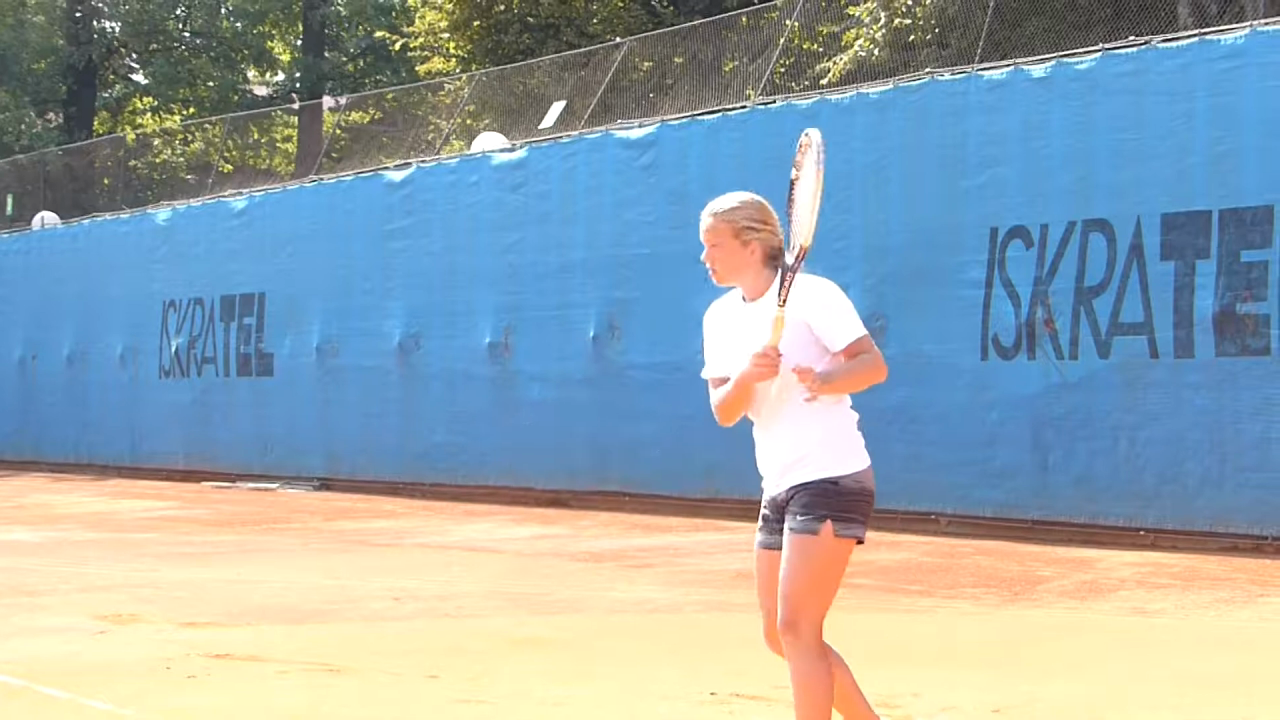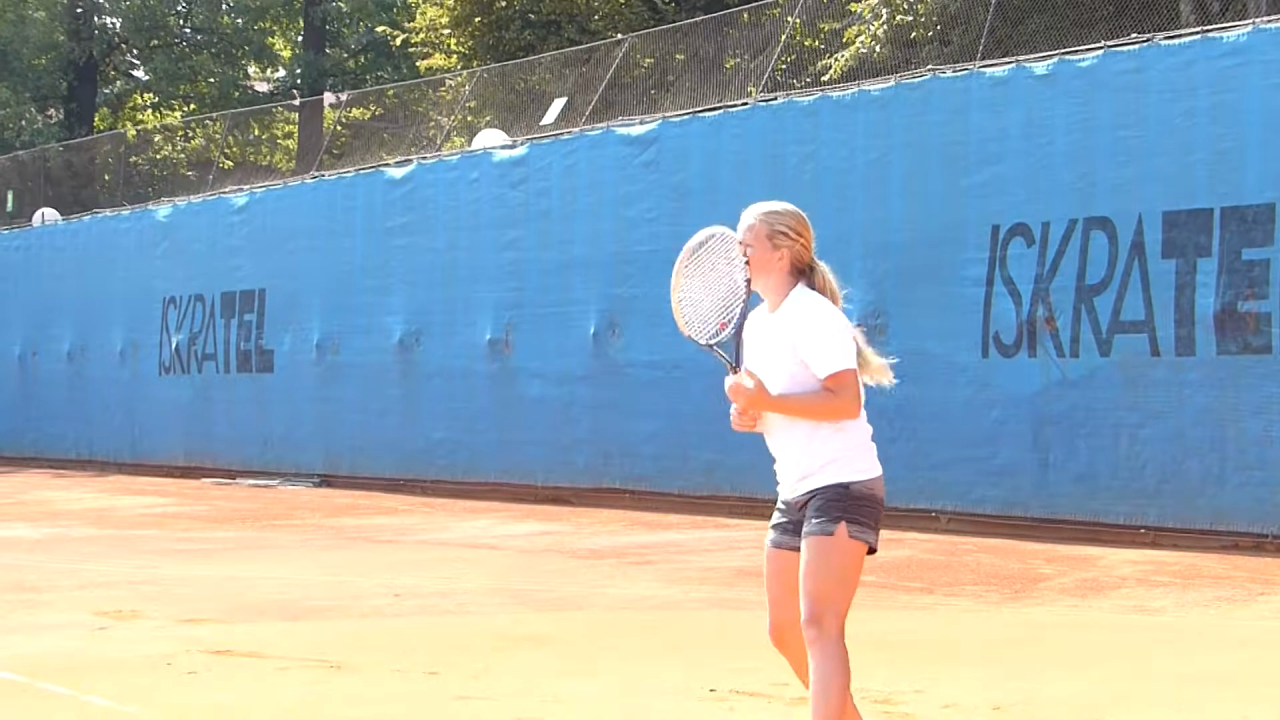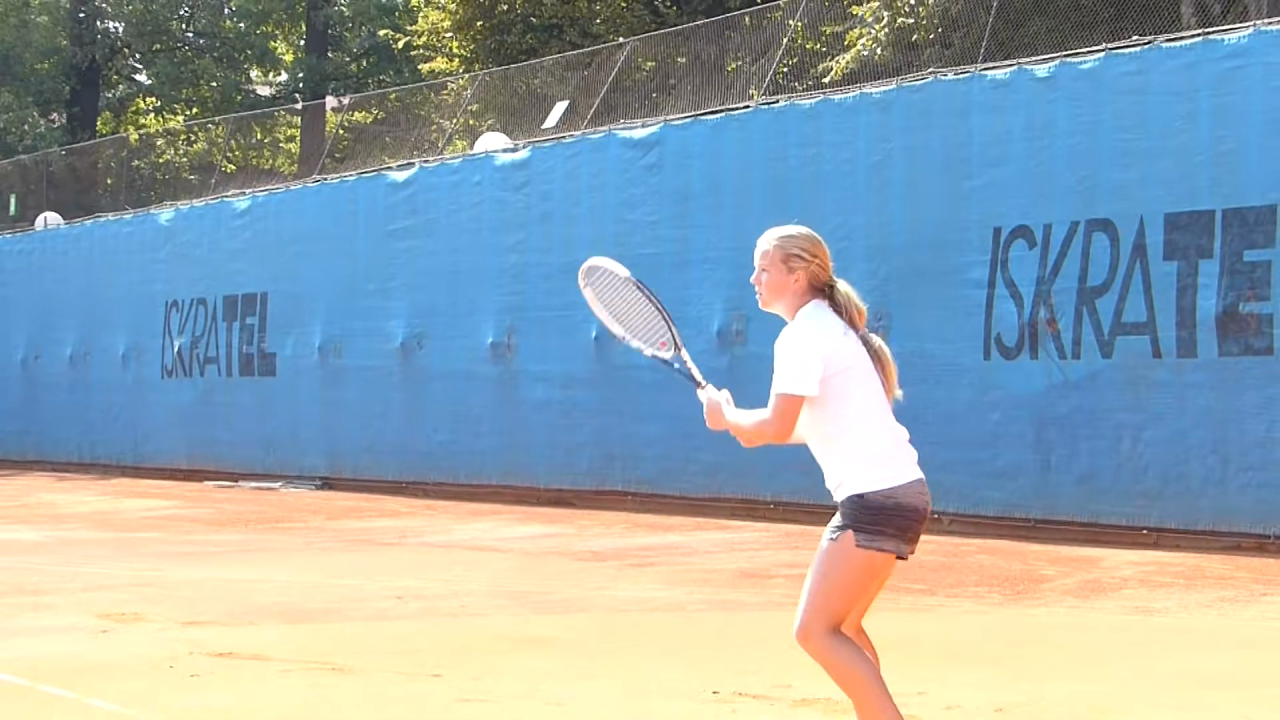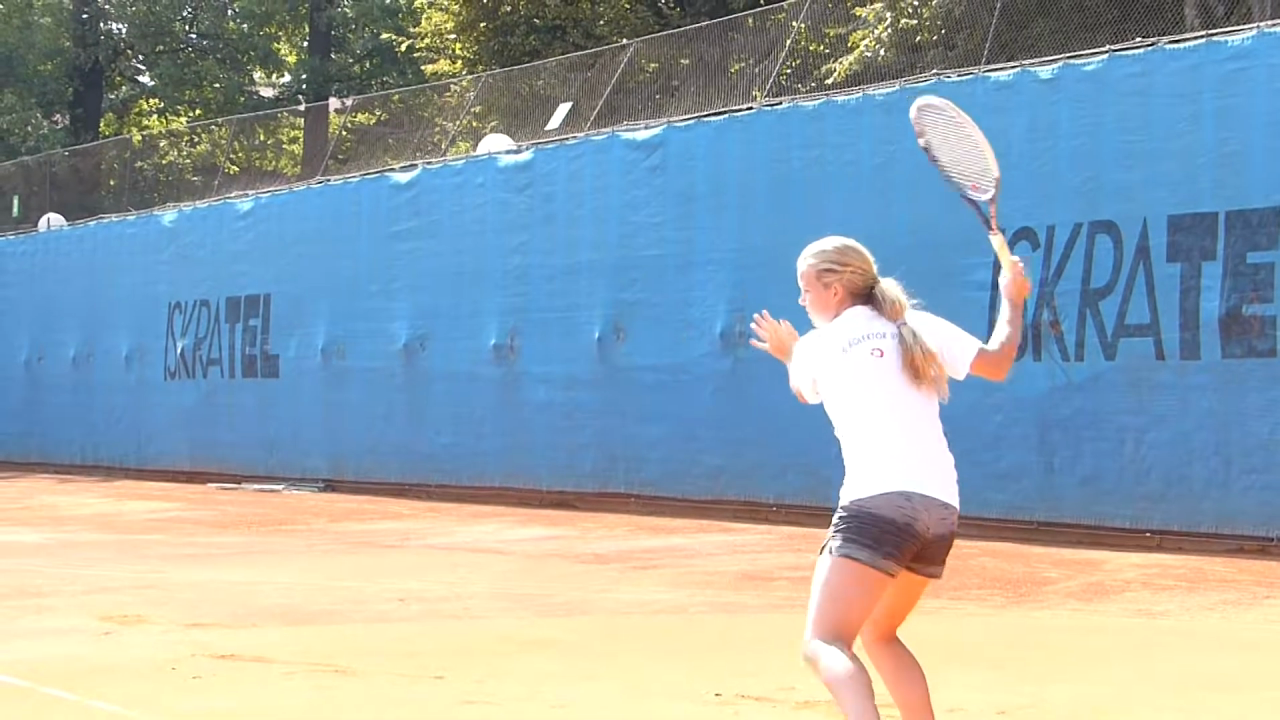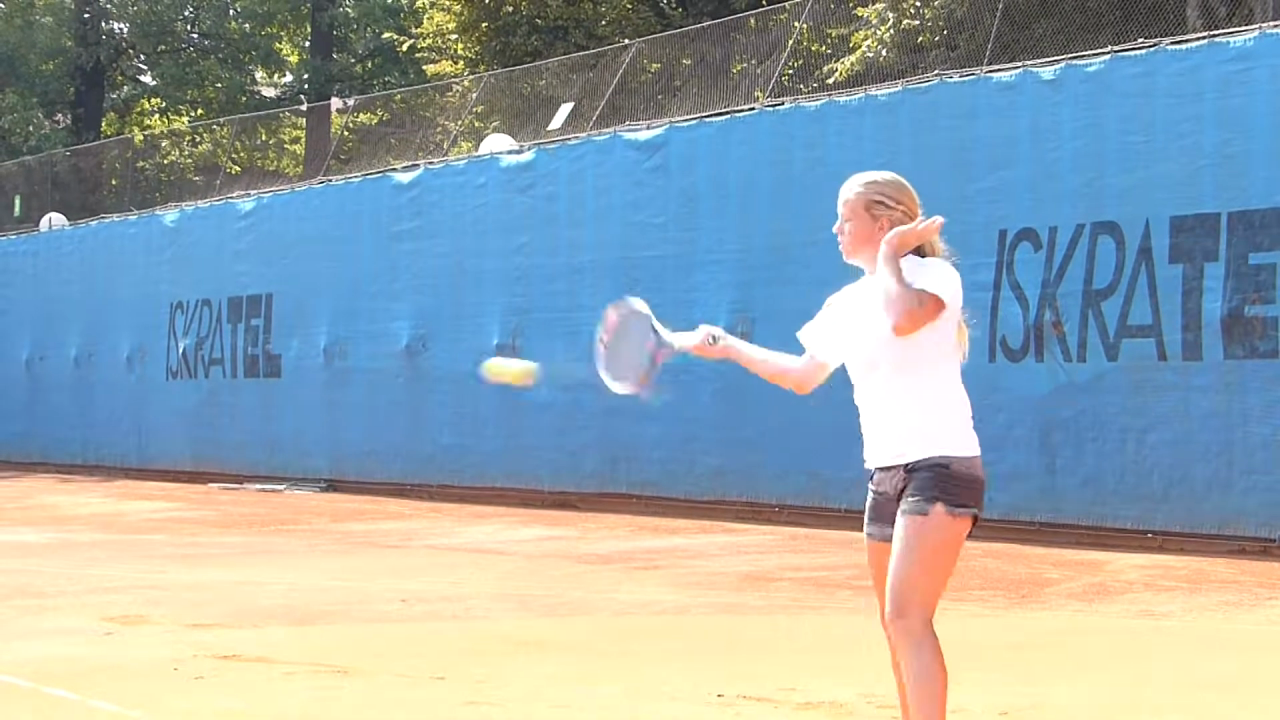
dt=0.5s
person 1, frame 1
left shoulder: (812, 294)
right shoulder: (720, 317)
left elbow: (874, 365)
right elbow: (725, 413)
left wrist: (826, 382)
right wrist: (748, 377)
left hip: (833, 481)
right hip: (781, 491)
left knee: (795, 628)
right knee: (780, 635)
person 1, frame 2
left shoulder: (816, 317)
right shoulder: (757, 322)
left elbow: (847, 403)
left wrist: (767, 404)
right wrist: (746, 412)
left hip: (846, 491)
right hip: (798, 496)
left knee: (817, 627)
right knee: (787, 633)
person 1, frame 3
left shoulder: (802, 335)
right shoulder: (828, 329)
left elbow: (775, 425)
left wrist: (726, 415)
right wrist: (756, 432)
left hip: (879, 497)
right hip: (885, 495)
left knee: (816, 632)
right knee: (838, 627)
person 1, frame 4
left shoulder: (811, 349)
right shoulder: (918, 325)
right elbow: (998, 364)
right wrist: (1012, 302)
left hip: (877, 508)
right hip: (940, 512)
left knee: (823, 649)
right knee: (874, 635)
person 1, frame 5
left shoulder: (934, 273)
right shoulder: (848, 303)
left elbow: (904, 320)
right elbow: (803, 377)
left wrist: (890, 254)
right wrist: (731, 348)
left hip: (941, 469)
right hip: (889, 476)
left knee: (907, 619)
right knee: (895, 622)
